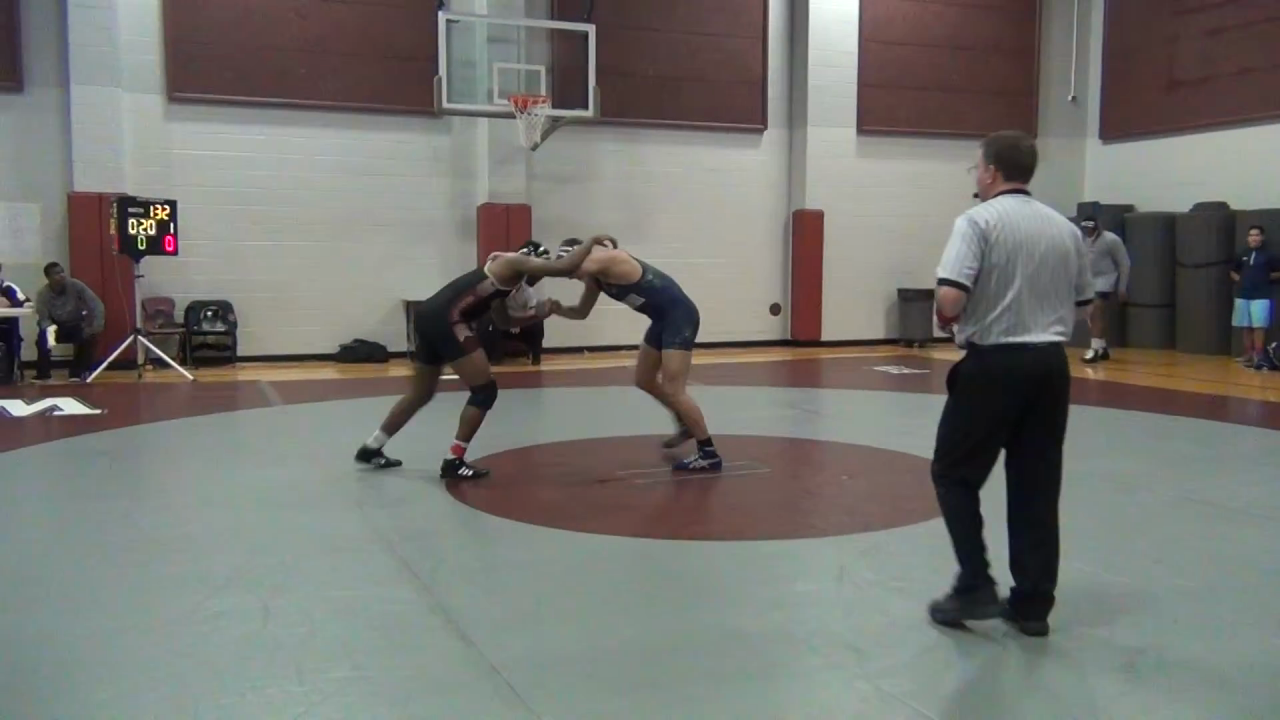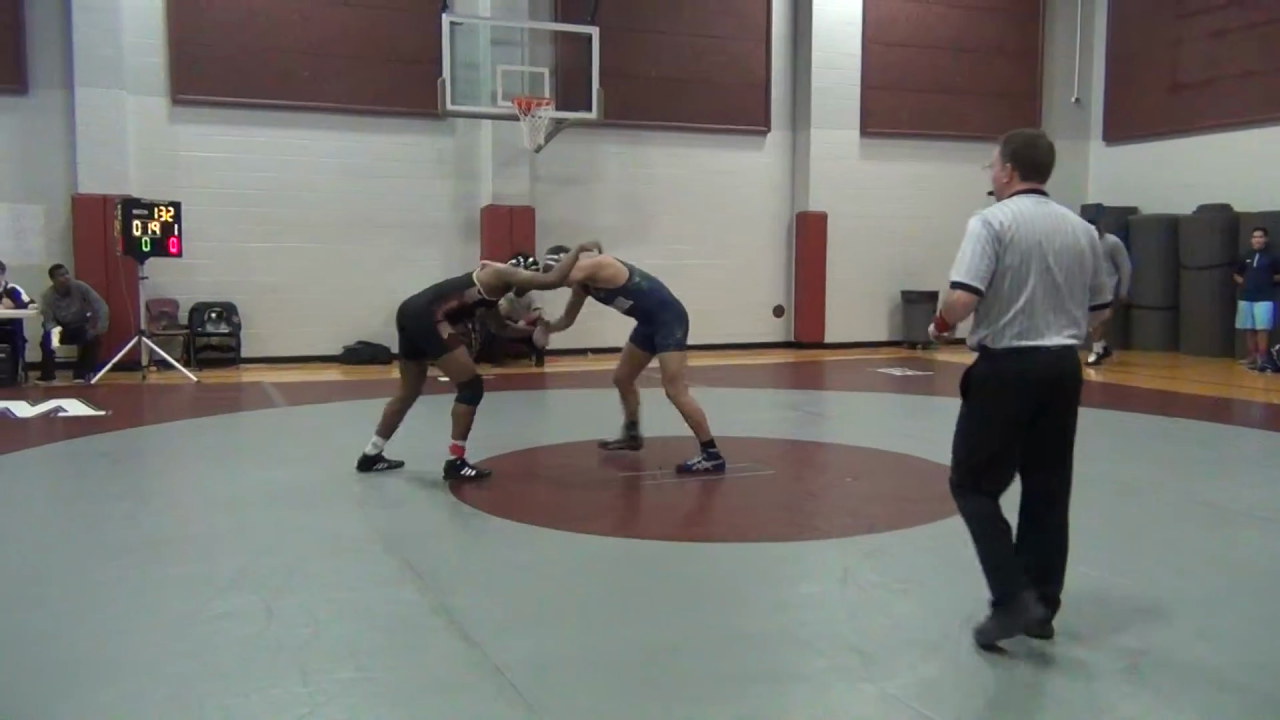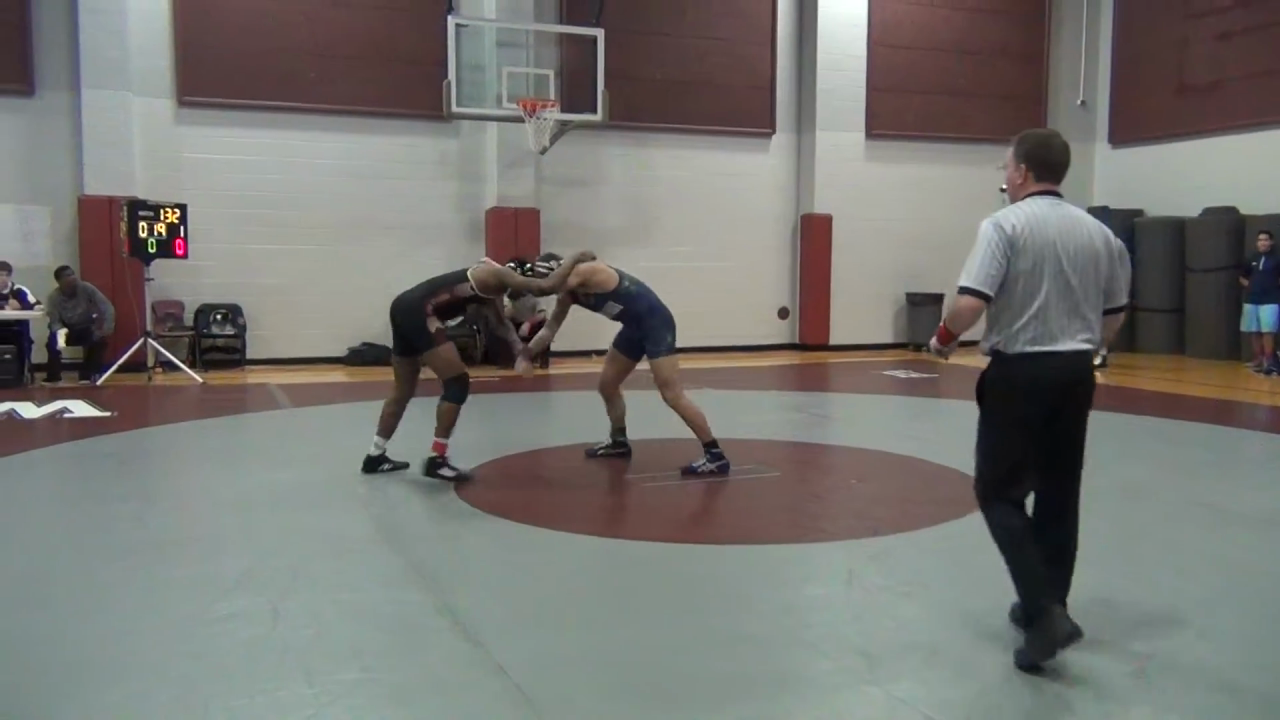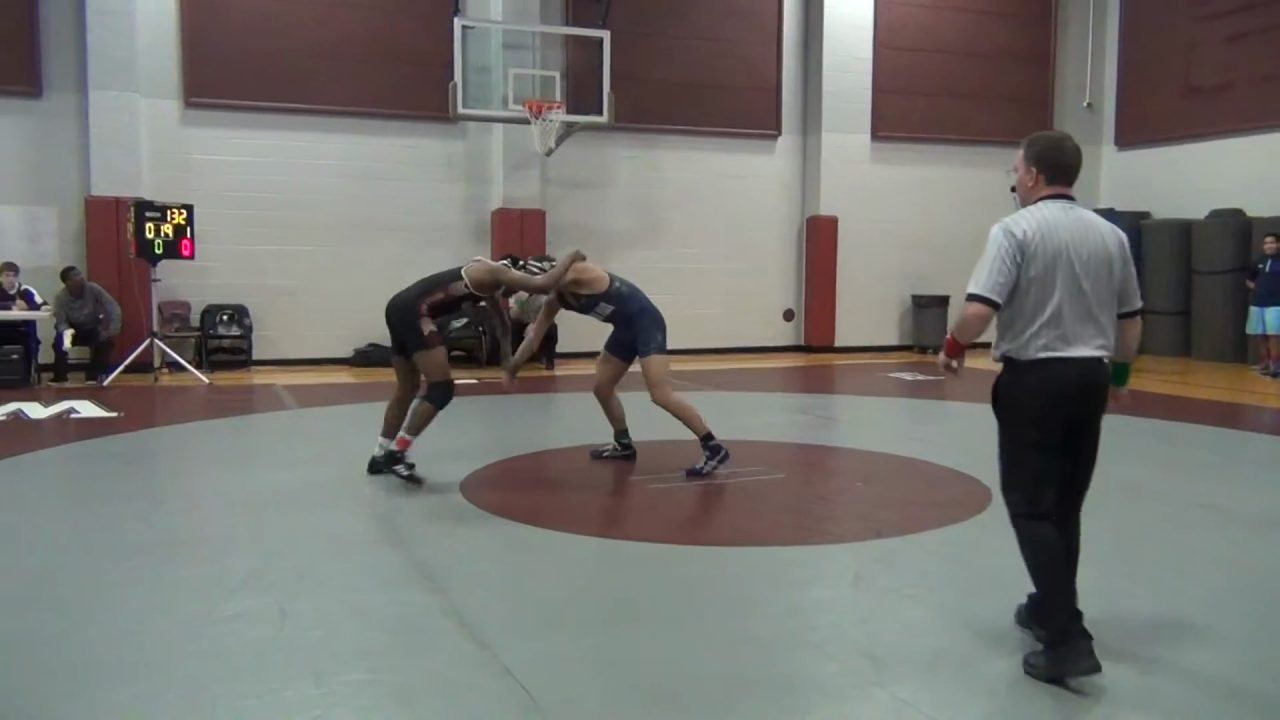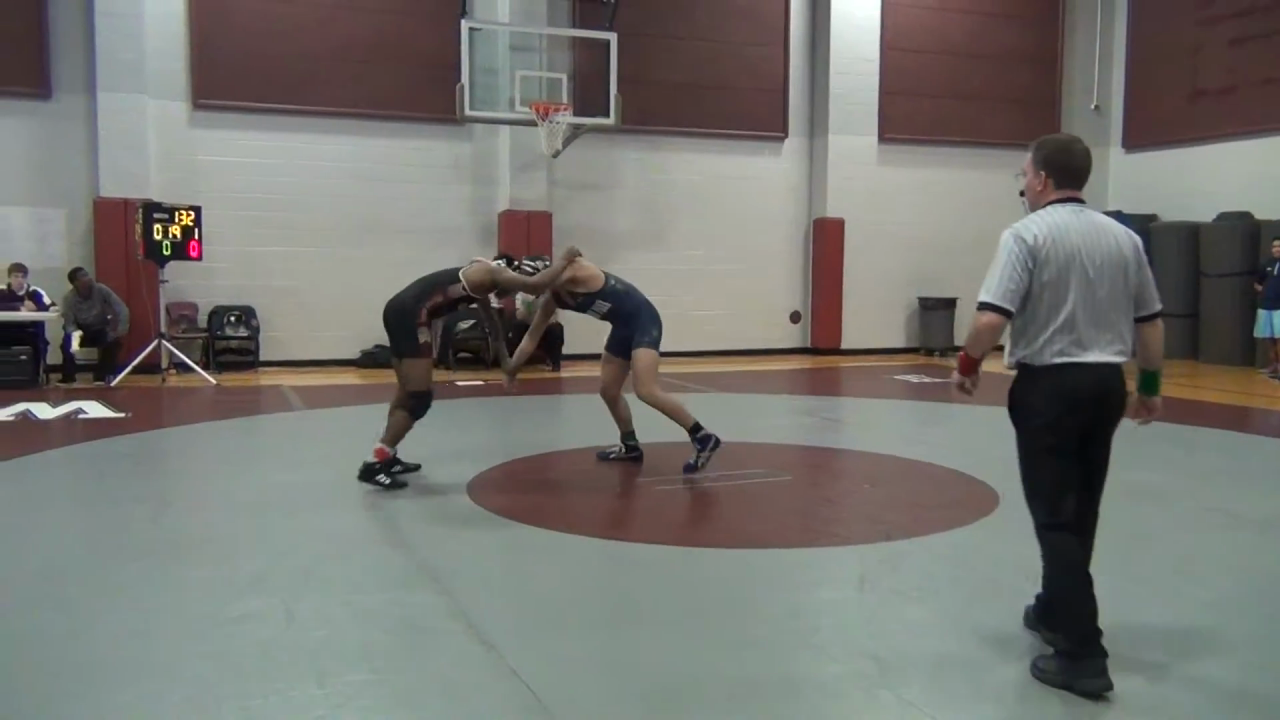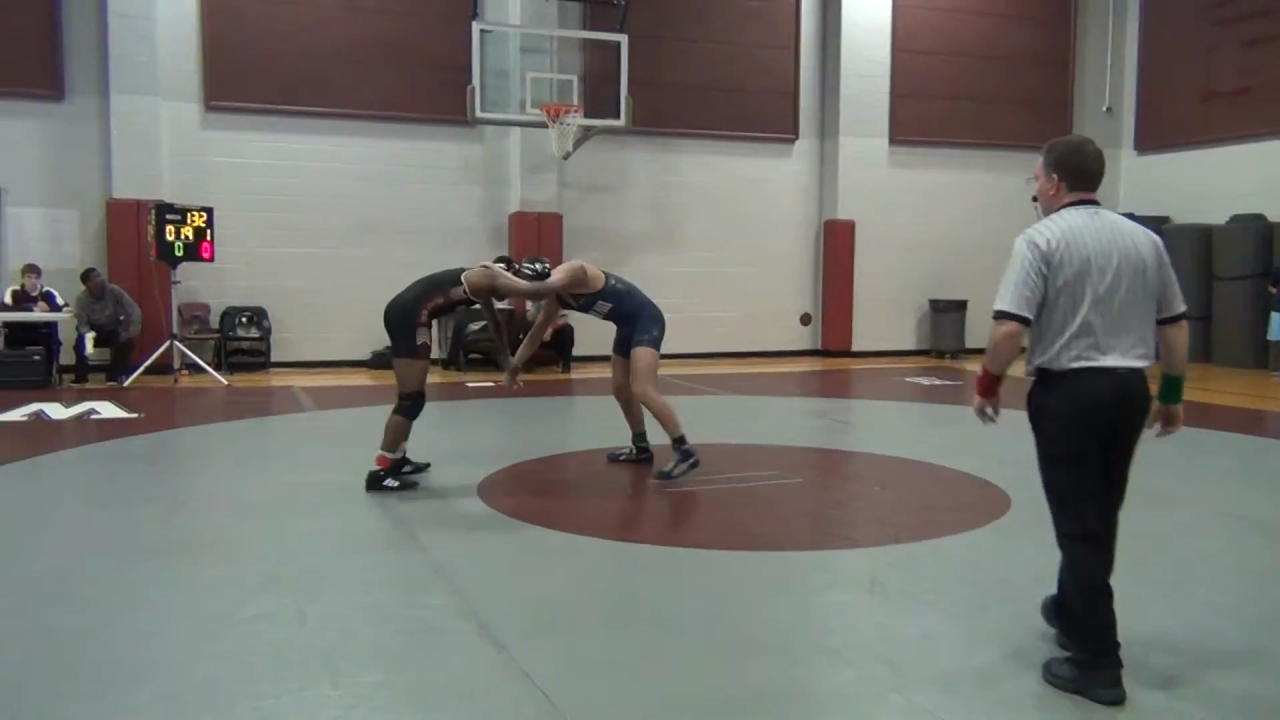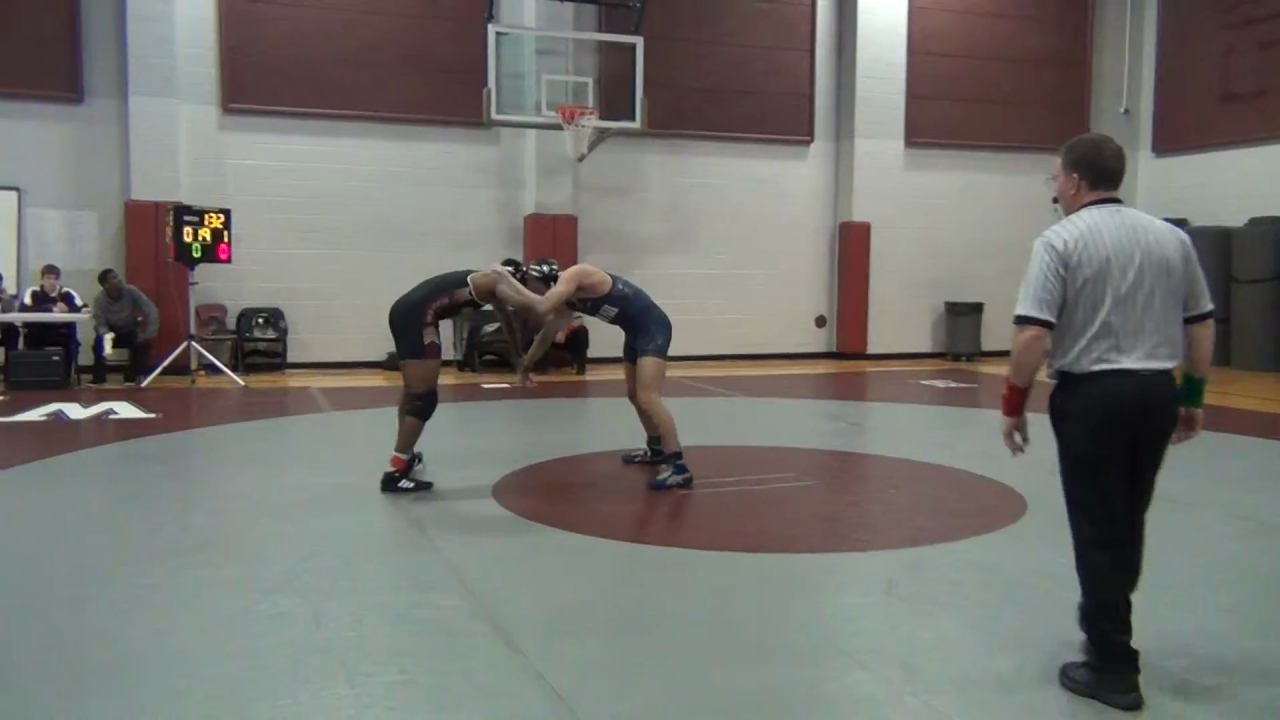
dt=0.1s
person 1, frame 1
left shoulder: (978, 221)
right shoulder: (1065, 229)
left elbow: (950, 296)
right elbow: (1083, 305)
left wrist: (945, 318)
left hip: (993, 366)
right hip: (1049, 365)
left knee: (955, 474)
right knee: (1038, 489)
left ankle: (976, 589)
right ankle: (1032, 602)
person 1, frame 2
left shoulder: (992, 221)
right shoulder: (1082, 230)
left elbow: (963, 297)
right elbow: (1099, 311)
left wrist: (942, 323)
left hip: (1005, 369)
right hip: (1062, 369)
left knee: (975, 483)
right knee: (1048, 492)
left ankle: (1014, 597)
right ankle: (1038, 600)
person 1, frame 3
left shoulder: (1005, 224)
right shoulder: (1099, 232)
left elbow: (970, 304)
right elbow: (1114, 316)
left wrist: (945, 335)
left hip: (1018, 375)
right hip: (1076, 374)
left knee: (1001, 496)
right knee: (1059, 497)
left ankle: (1045, 612)
right ankle: (1045, 609)
person 1, frame 4
left shoulder: (1015, 229)
right shoulder: (1111, 235)
left elbow: (979, 311)
right elbow: (1130, 318)
left wrist: (953, 347)
right wrist: (1117, 371)
left hip: (1033, 381)
right hip: (1090, 379)
left knee: (1035, 509)
right knee: (1064, 505)
left ankle: (1066, 642)
right ankle: (1049, 608)
person 1, frame 5
left shoulder: (1027, 234)
right shoulder: (1124, 238)
left elbow: (991, 320)
right elbow: (1150, 322)
left wrist: (968, 363)
right wrist: (1150, 384)
left hip: (1048, 387)
right hip: (1107, 384)
left knee: (1056, 519)
right knee: (1080, 511)
left ankle: (1082, 655)
right ankle: (1056, 610)
person 1, frame 6
left shoulder: (1041, 239)
right shoulder: (1144, 239)
left elbow: (1010, 329)
right elbow: (1174, 326)
left wrist: (987, 385)
right wrist: (1172, 393)
left hip: (1068, 394)
right hip: (1130, 391)
left knee: (1079, 524)
right knee: (1100, 516)
left ankle: (1096, 663)
right ankle: (1073, 611)
person 1, frame 7
left shoulder: (1061, 240)
right shoulder: (1171, 237)
left elbow: (1033, 334)
right elbow: (1201, 325)
left wrist: (1013, 401)
right wrist: (1193, 395)
left hip: (1091, 397)
right hip: (1156, 393)
left knee: (1101, 529)
right knee: (1127, 520)
left ankle: (1114, 668)
right ankle: (1106, 623)
person 2, frame 1
left shoulder: (502, 272)
right shoulder: (516, 263)
left elbow: (502, 319)
right elbow: (564, 268)
left wrist: (537, 316)
right wrist: (590, 246)
left hip: (428, 314)
right hip: (443, 320)
left knee: (422, 392)
right knee: (486, 390)
left ankle: (371, 449)
right ankle: (454, 460)
person 2, frame 2
left shoulder: (494, 279)
right shoulder: (504, 275)
left elbow: (497, 324)
right elbow: (550, 281)
left wrist: (529, 331)
right wrist: (578, 251)
left hip: (411, 313)
right hip: (426, 318)
left knee: (409, 391)
right knee: (471, 386)
left ankle: (371, 455)
right ankle: (454, 461)
person 2, frame 3
left shoulder: (491, 279)
right shoulder: (499, 274)
left elbow: (502, 322)
right elbow: (546, 287)
left wrist: (519, 350)
right wrist: (575, 259)
left hip: (405, 307)
right hip: (418, 311)
left knee: (404, 389)
right knee: (457, 383)
left ankle: (375, 457)
right ankle: (437, 459)
person 2, frame 4
left shoulder: (485, 280)
right shoulder: (493, 272)
left elbow: (502, 320)
right elbow: (540, 285)
left wrist: (508, 357)
right wrist: (569, 260)
left hip: (399, 308)
right hip: (414, 311)
left knee: (407, 390)
right knee: (441, 389)
left ankle: (382, 455)
right ankle: (395, 453)
person 2, frame 5
left shoulder: (479, 280)
right shoulder: (492, 272)
left elbow: (492, 323)
right elbow: (535, 284)
left wrist: (505, 361)
right wrist: (564, 259)
left hip: (398, 310)
right hip: (411, 315)
left knee: (409, 392)
right knee: (419, 398)
left ankle: (387, 459)
right ankle: (374, 464)
person 2, frame 6
left shoulder: (481, 277)
right shoulder: (494, 278)
left elbow: (495, 322)
right elbow: (531, 291)
left wrist: (505, 358)
left hip: (398, 309)
right hip: (412, 316)
left knee: (411, 393)
right knee: (412, 400)
left ankle: (398, 458)
right ankle: (379, 472)
person 2, frame 7
left shoulder: (485, 282)
right shoulder: (501, 280)
left elbow: (507, 320)
right elbow: (519, 302)
left hip: (403, 311)
right hip: (417, 318)
left knee: (414, 392)
right knee: (425, 399)
left ankle: (403, 459)
right ankle: (395, 473)
person 3, frame 1
left shoulder: (607, 260)
right shoulder: (595, 275)
right elbow: (581, 312)
right wrist: (556, 308)
left hip: (680, 315)
right hip: (665, 318)
left knee: (674, 390)
right knee: (643, 380)
left ankle: (709, 453)
right ankle: (686, 424)
person 3, frame 2
left shoulder: (593, 266)
right shoulder: (581, 283)
right elbow: (566, 320)
right wrist: (543, 328)
left hip: (668, 317)
right hip: (649, 320)
left knee: (675, 391)
right knee: (622, 379)
left ankle: (712, 454)
right ankle: (632, 434)
person 3, frame 3
left shoulder: (587, 272)
right shoulder: (569, 292)
right elbow: (549, 329)
right wrist: (527, 352)
left hip: (656, 323)
right hip: (635, 327)
left knee: (672, 396)
right knee: (606, 386)
left ankle: (715, 456)
right ankle: (619, 442)
person 3, frame 4
left shoulder: (576, 272)
right shoulder: (556, 299)
right elbow: (535, 334)
right wrist: (513, 367)
left hip: (647, 323)
right hip: (625, 328)
left knee: (661, 396)
right knee: (602, 389)
left ankle: (713, 449)
right ankle: (623, 444)
person 3, frame 5
left shoulder: (572, 271)
right shoulder: (553, 299)
right elbow: (532, 336)
right wrist: (511, 370)
left hip: (643, 320)
right hip: (623, 326)
left knee: (646, 391)
right knee: (608, 391)
left ankle: (702, 437)
right ankle: (630, 445)
person 3, frame 6
left shoulder: (567, 272)
right shoulder: (556, 296)
right elbow: (536, 334)
right wrist: (513, 367)
left hip: (646, 321)
right hip: (627, 327)
left knee: (642, 391)
right knee: (621, 391)
left ankle: (684, 451)
right ankle: (640, 448)
person 3, frame 7
left shoulder: (576, 276)
right shoulder: (566, 299)
left elbow: (542, 308)
right elbow: (548, 333)
right wrist: (526, 364)
left hip: (653, 327)
right hip: (635, 330)
left knee: (648, 399)
right knee: (636, 396)
left ankle: (679, 467)
right ankle: (656, 449)
